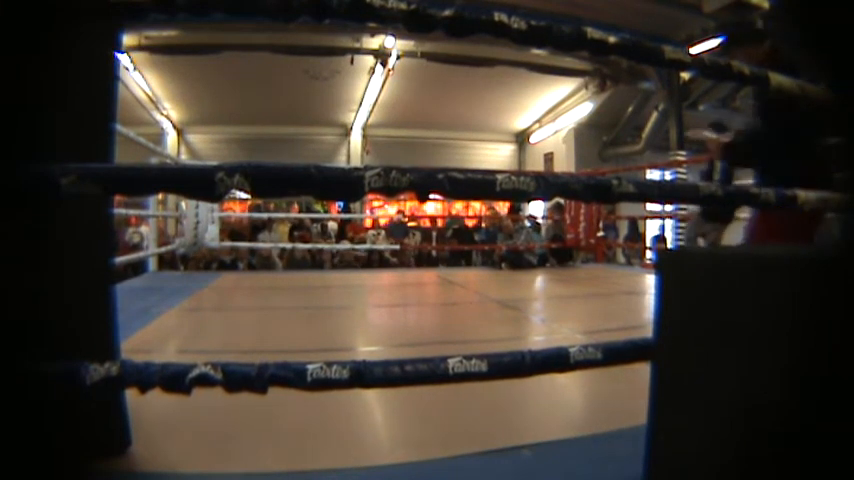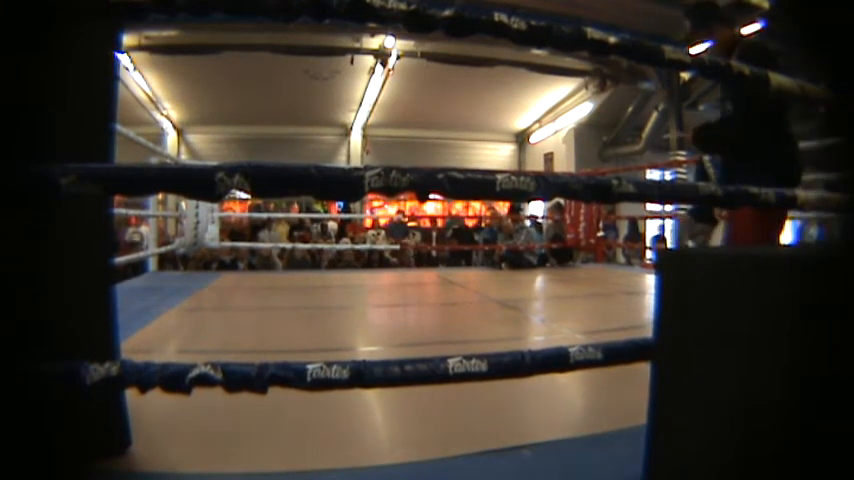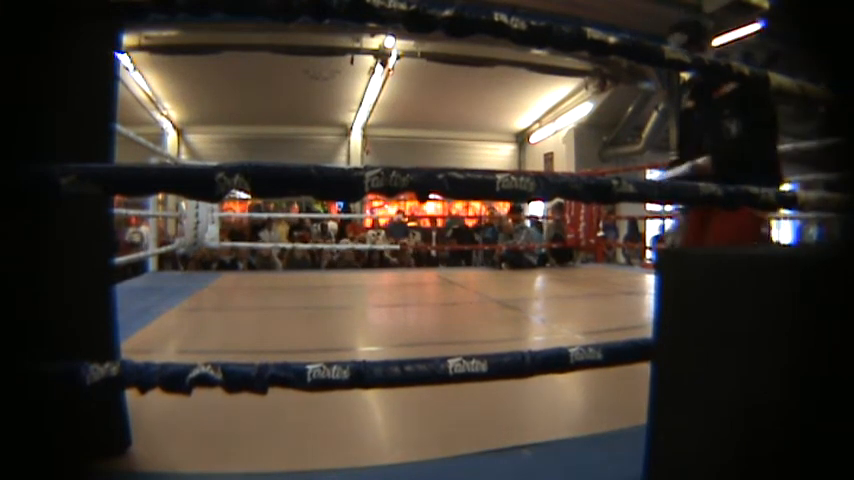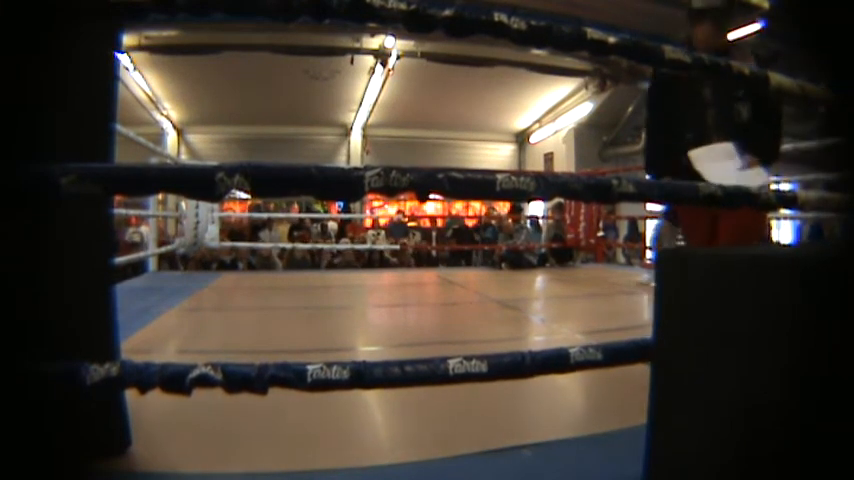
dt=0.3s
person 1, frame 1
right shoulder: (789, 70)
left elbow: (772, 139)
left wrist: (731, 150)
right wrist: (744, 141)
left hip: (787, 184)
right hip: (808, 181)
person 1, frame 2
left shoulder: (752, 56)
right shoulder: (738, 62)
left elbow: (749, 121)
left wrist: (703, 136)
right wrist: (708, 136)
left hip: (766, 174)
right hip: (750, 176)
person 1, frame 3
left shoulder: (744, 83)
right shoulder: (689, 99)
left elbow: (763, 135)
left wrist: (717, 162)
right wrist: (681, 171)
left hip: (747, 188)
person 1, frame 4
right shoulder: (670, 72)
left elbow: (771, 119)
right elbow: (657, 130)
left wrist: (758, 154)
right wrist: (662, 173)
right hip: (692, 185)
